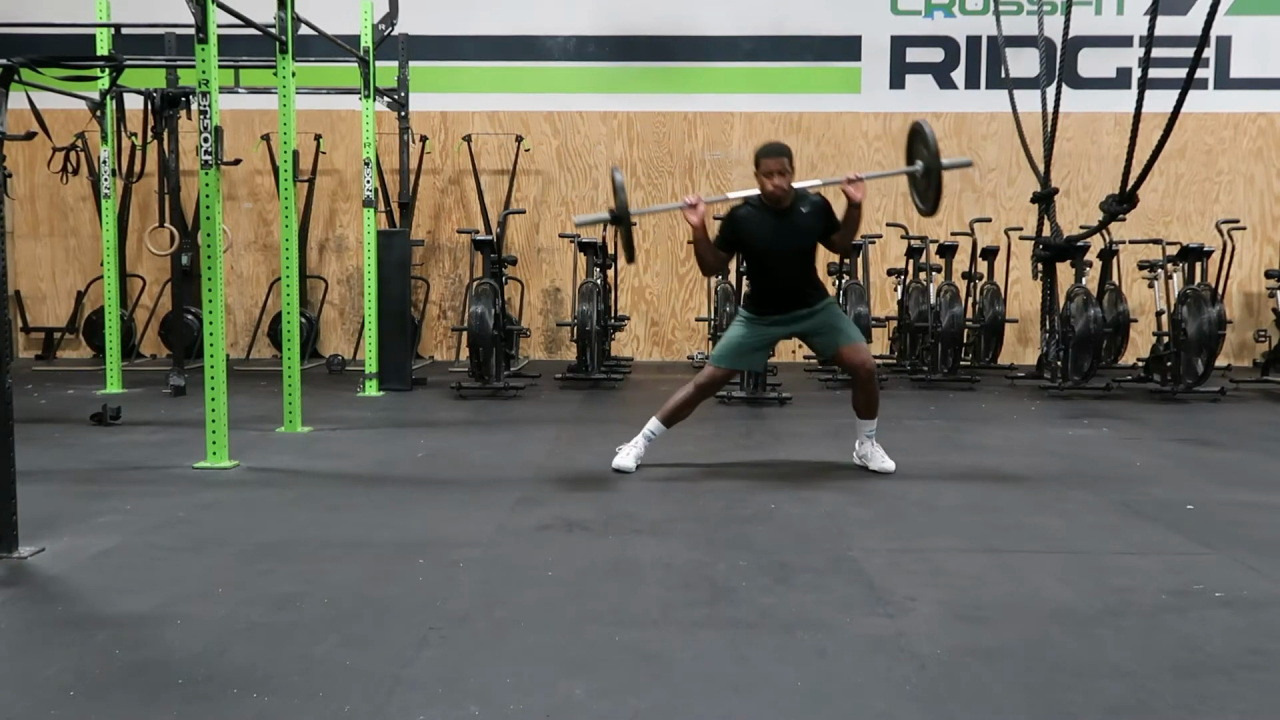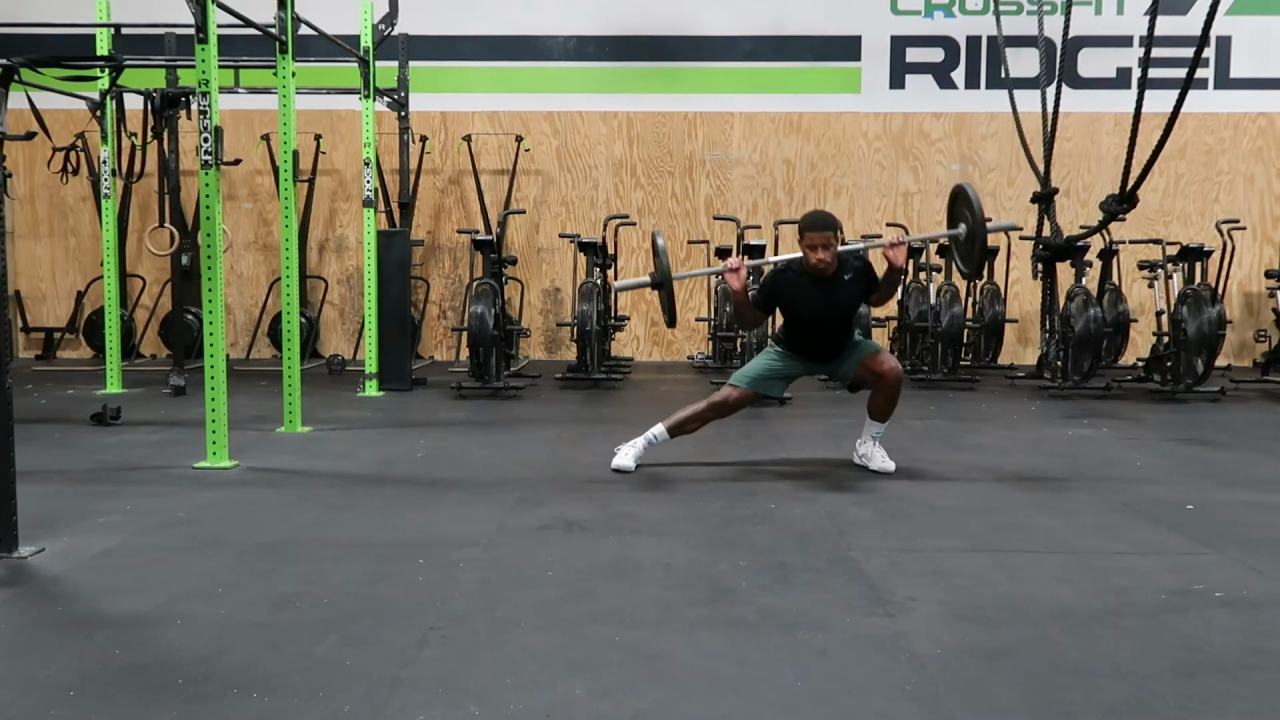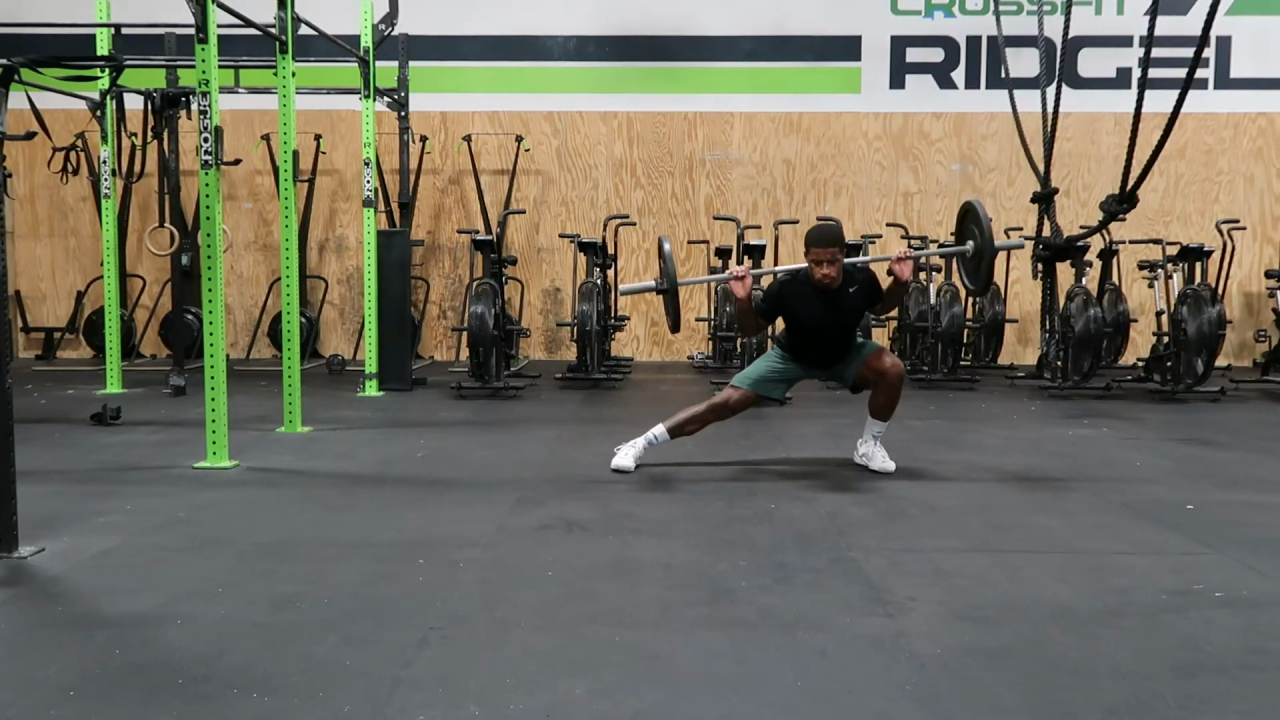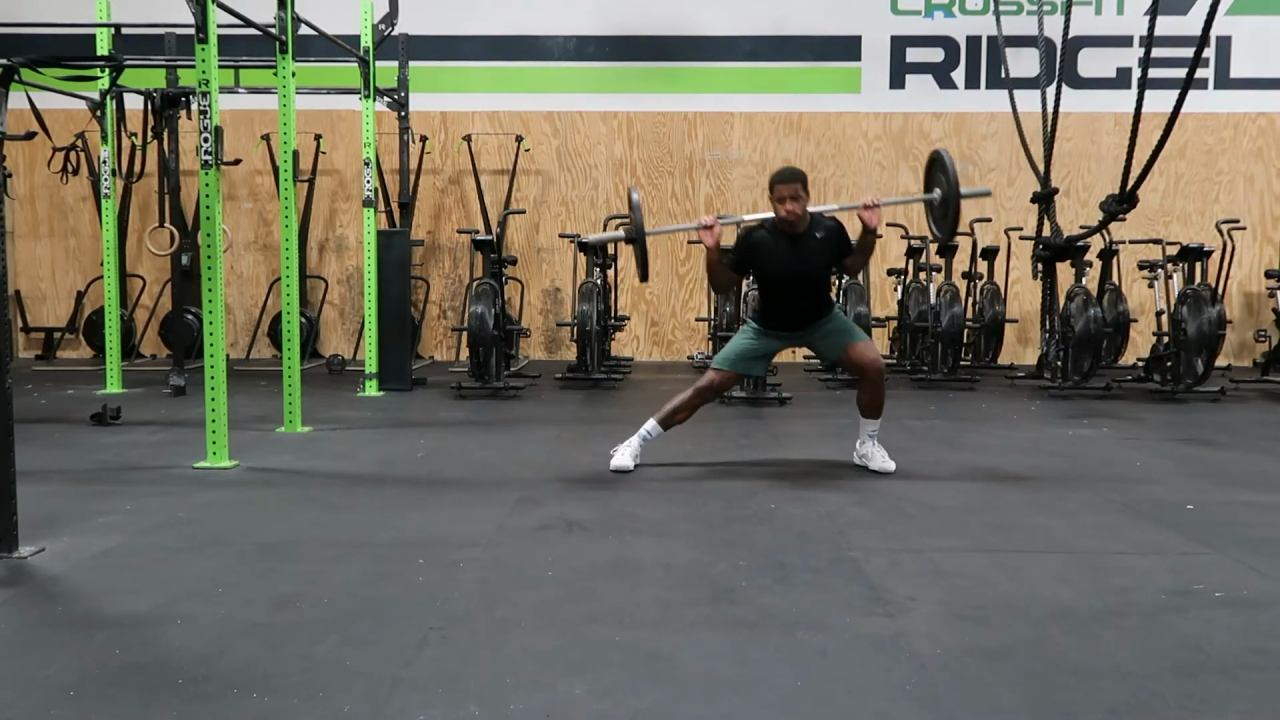
dt=0.3s
person 1, frame 1
left shoulder: (814, 205)
right shoulder: (743, 216)
left elbow: (841, 246)
right elbow: (710, 268)
left wrist: (854, 205)
right wrist: (698, 229)
left hip: (814, 308)
right hip: (761, 315)
left knee: (862, 367)
right knee: (708, 381)
left ankle: (867, 444)
right ankle: (638, 443)
person 1, frame 2
left shoulder: (857, 268)
right shoulder: (782, 278)
left elbow: (876, 299)
right elbow: (749, 322)
left wrist: (895, 269)
right wrist: (739, 291)
left hip: (842, 348)
right hip: (789, 353)
left knee: (890, 372)
right knee: (724, 401)
left ankle: (868, 445)
right ankle: (640, 444)
person 1, frame 3
left shoulder: (861, 279)
right shoulder: (788, 287)
left elbow: (880, 309)
right elbow: (751, 329)
left wrist: (901, 283)
right wrist: (743, 299)
left hip: (845, 353)
right hip: (791, 356)
left knee: (892, 369)
right knee: (725, 403)
left ankle: (869, 445)
right ankle: (638, 445)
person 1, frame 4
left shoulder: (829, 230)
right shoulder: (755, 238)
left elbow: (854, 267)
right elbow: (721, 287)
left wrist: (869, 230)
right wrist: (712, 250)
left hip: (822, 320)
right hip: (768, 327)
left knee: (872, 366)
right knee: (709, 385)
left ankle: (868, 445)
right ankle: (635, 442)
